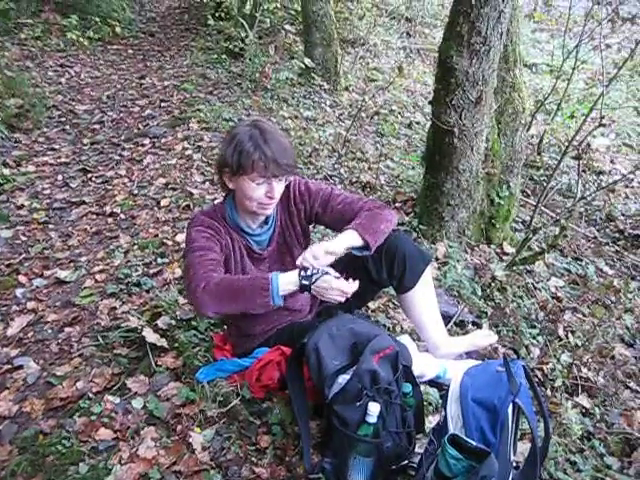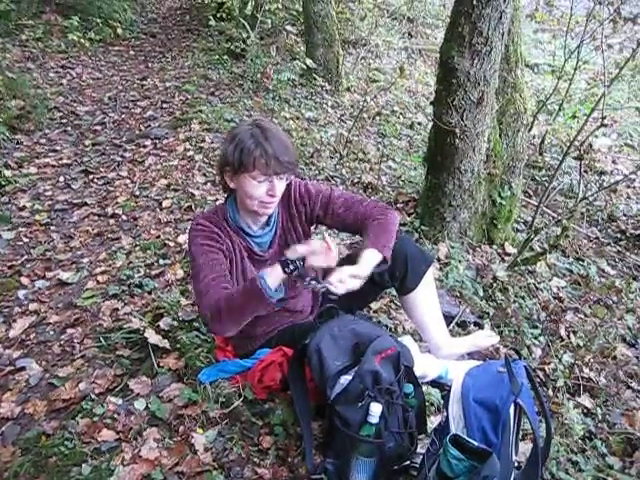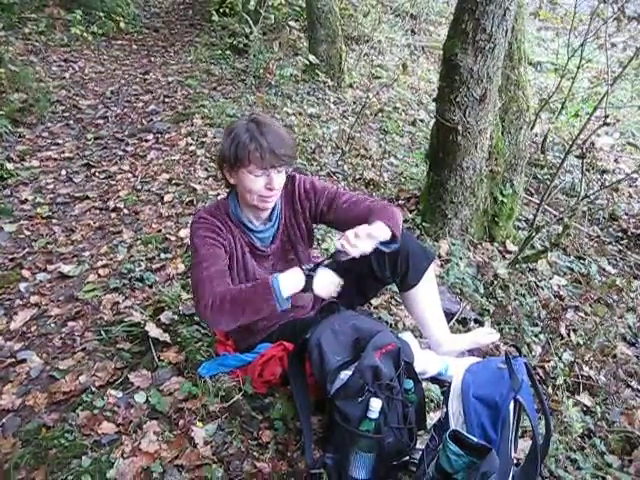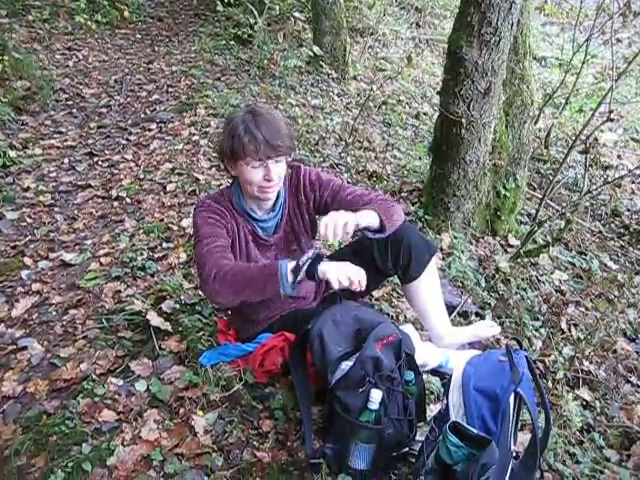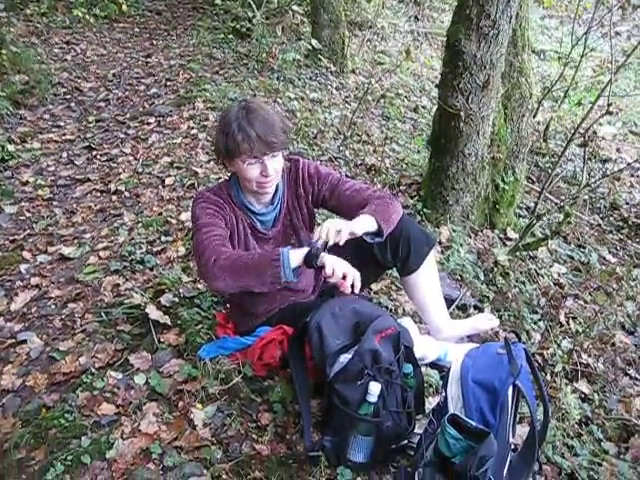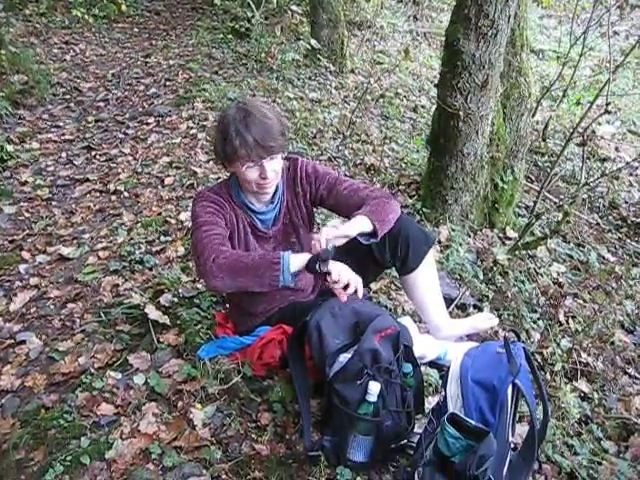
dt=0.2s
person 1, frame 1
left shoulder: (296, 194)
right shoulder: (208, 228)
left elbow: (380, 214)
right elbow: (204, 294)
left wrist: (331, 246)
right wrist: (301, 278)
left hip: (314, 301)
right hip: (267, 337)
left knee: (397, 246)
left ankle: (439, 346)
person 1, frame 2
left shoulder: (296, 196)
right shoulder: (209, 231)
left elbow: (380, 214)
right elbow: (218, 320)
left wrist: (363, 265)
right wrist: (281, 269)
left hip: (314, 302)
right hip: (269, 338)
left knee: (402, 251)
left ankle: (441, 346)
person 1, frame 3
left shoulder: (298, 191)
right shoulder: (210, 225)
left elbow: (387, 213)
right elbow: (214, 310)
left wrist: (371, 231)
right wrist: (301, 279)
left hip: (316, 298)
right hip: (269, 333)
left knee: (401, 245)
left ankle: (441, 343)
person 1, frame 4
left shoulder: (302, 181)
right shoulder: (214, 212)
left elbow: (390, 208)
right elbow: (217, 284)
left wrist: (356, 218)
right wrist: (308, 267)
left hip: (317, 289)
right hip: (271, 323)
left knee: (402, 237)
left ankle: (442, 335)
person 1, frame 5
left shoulder: (300, 174)
right shoulder: (212, 205)
left elbow: (387, 204)
right elbow: (215, 271)
left wrist: (354, 227)
right wrist: (308, 255)
left hip: (317, 282)
right hip: (269, 316)
left knee: (402, 229)
left ankle: (440, 329)
person 1, frame 6
left shoulder: (300, 174)
right shoulder: (213, 204)
left elbow: (384, 203)
right elbow: (214, 269)
left wrist: (349, 229)
right wrist: (309, 260)
left hip: (317, 281)
right hip: (269, 316)
left knee: (400, 229)
left ankle: (440, 327)
